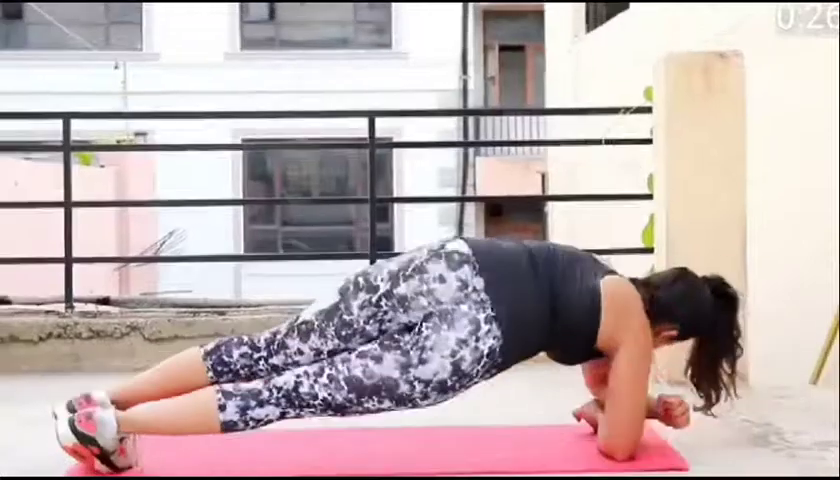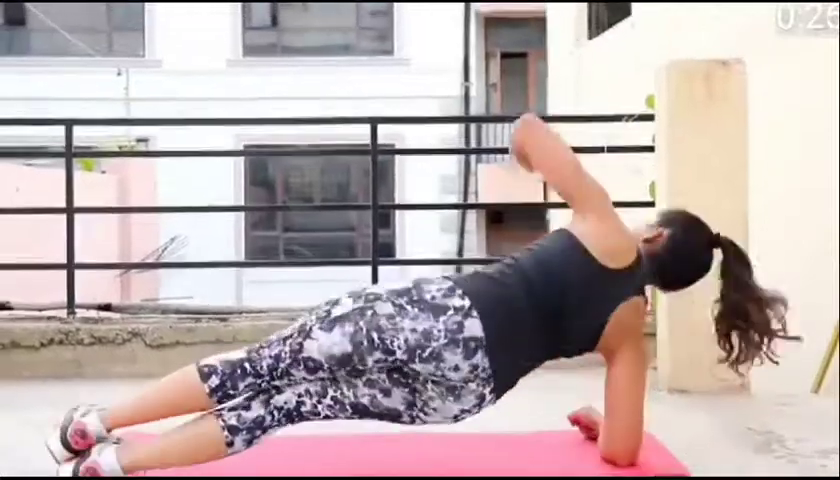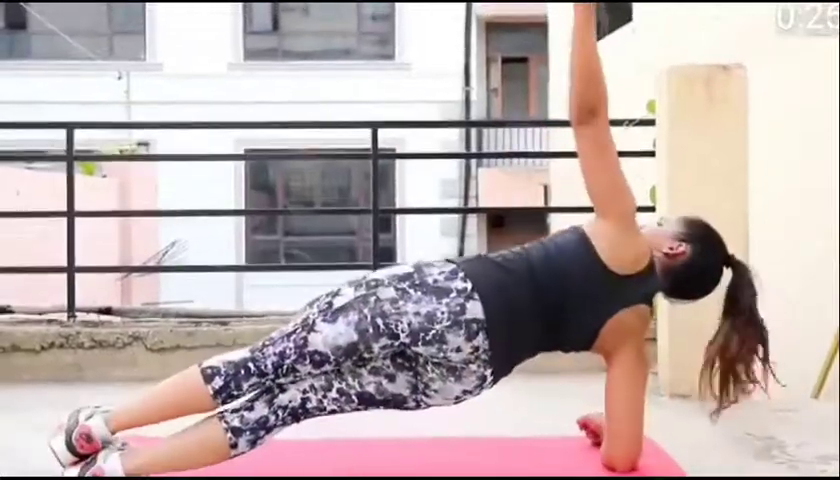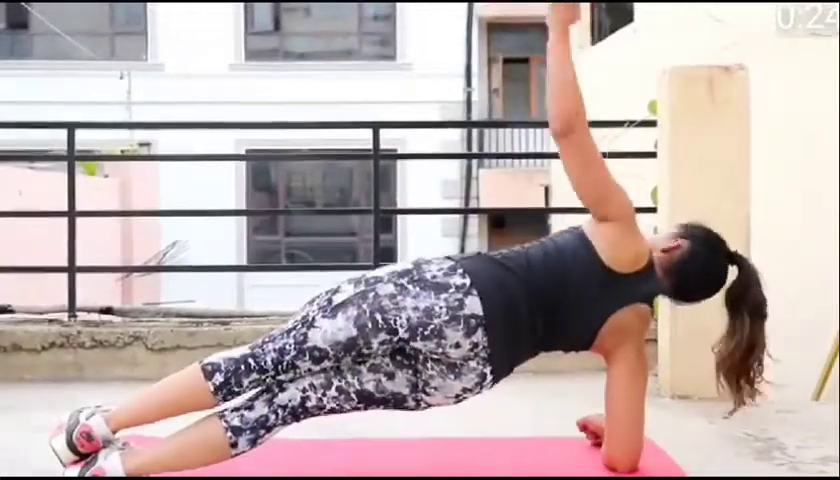
dt=0.4s
person 1, frame 1
left shoulder: (612, 284)
right shoulder: (637, 327)
left elbow: (598, 382)
left wrist: (646, 405)
right wrist: (599, 411)
left hip: (442, 265)
right hip: (464, 330)
left knee: (268, 355)
right knee: (298, 394)
left ankle: (104, 398)
right ankle: (112, 424)
person 1, frame 2
left shoulder: (604, 227)
right shoulder: (628, 327)
left elbow: (527, 133)
left wrist: (541, 153)
left hip: (437, 310)
right hip: (461, 381)
left knee: (260, 370)
right knee: (282, 406)
person 1, frame 3
left shoulder: (623, 232)
right shoulder: (630, 333)
left elbow: (588, 115)
left hip: (436, 296)
right hip: (459, 366)
left knee: (263, 369)
right knee: (287, 403)
person 1, frame 4
left shoulder: (625, 233)
right shoulder: (630, 334)
left elbow: (568, 129)
left hip: (438, 293)
right hip: (461, 364)
left knee: (259, 366)
right knee: (289, 403)
